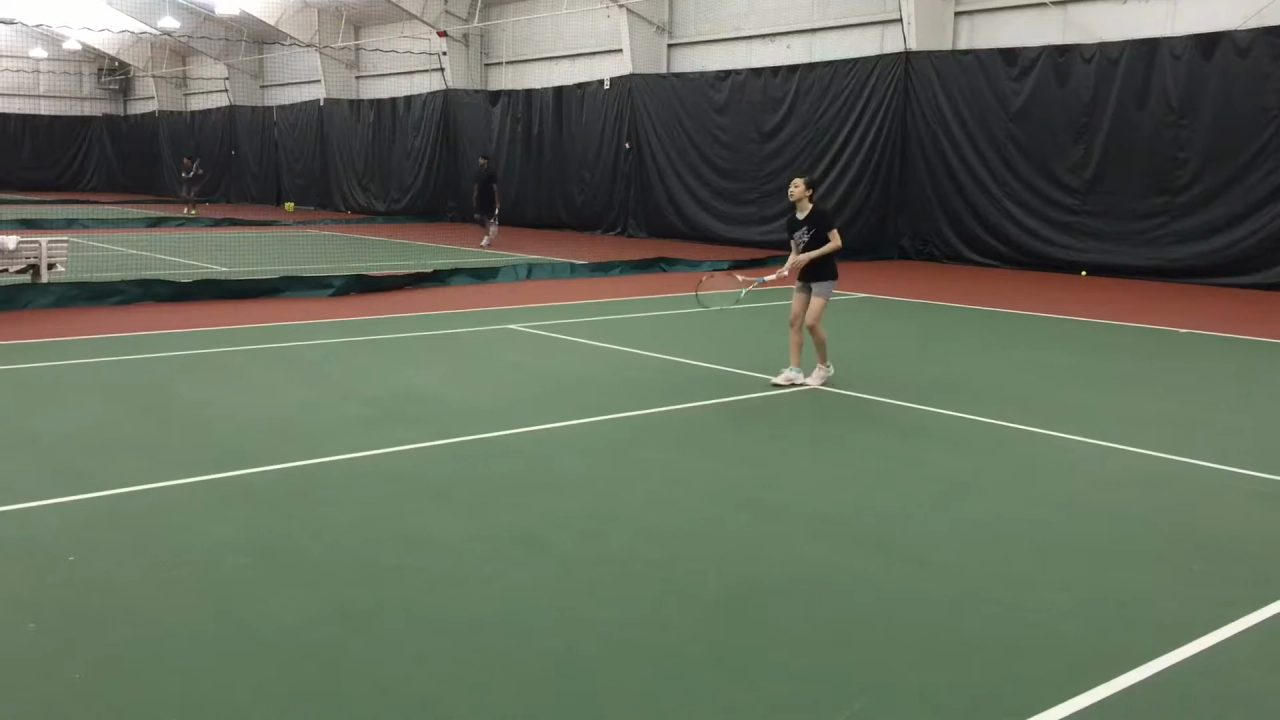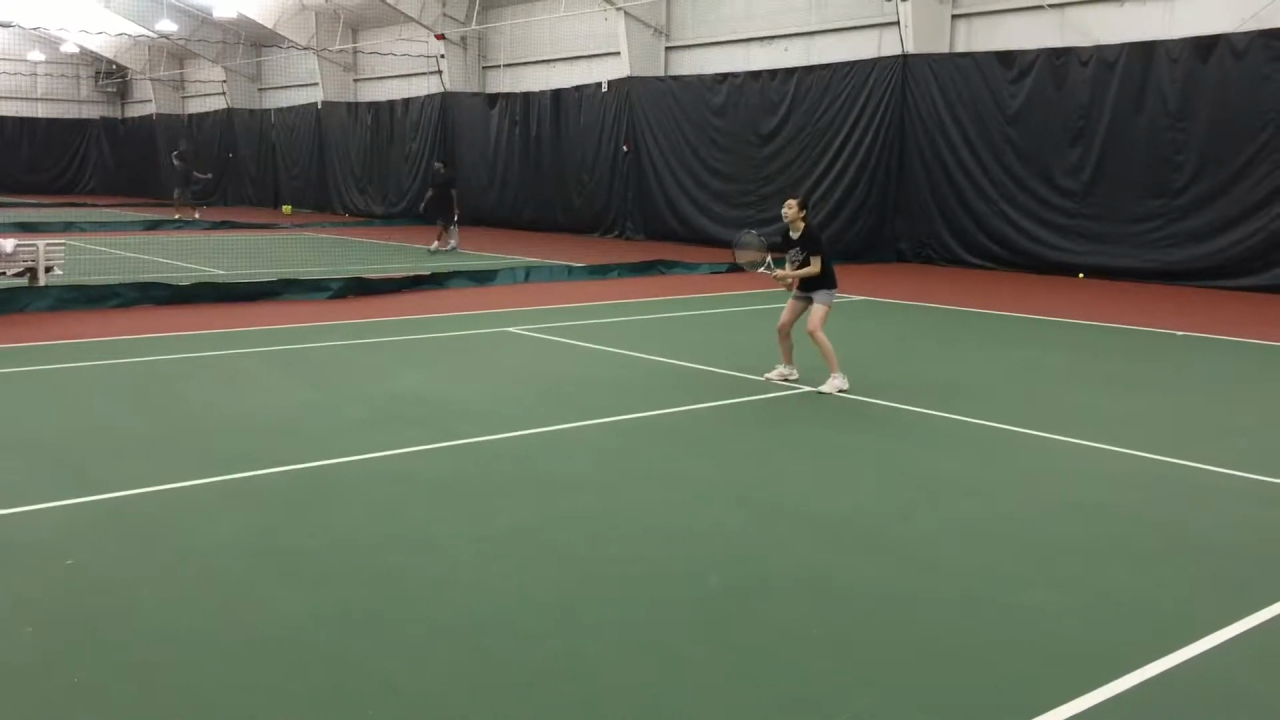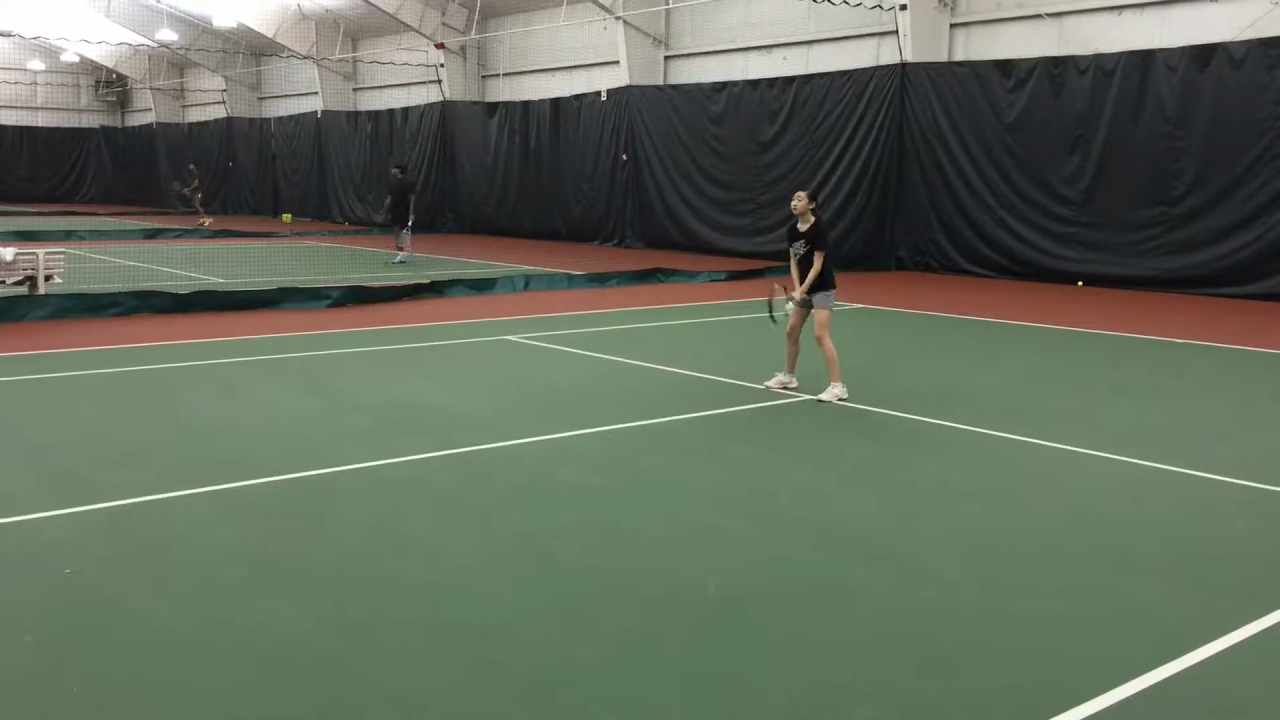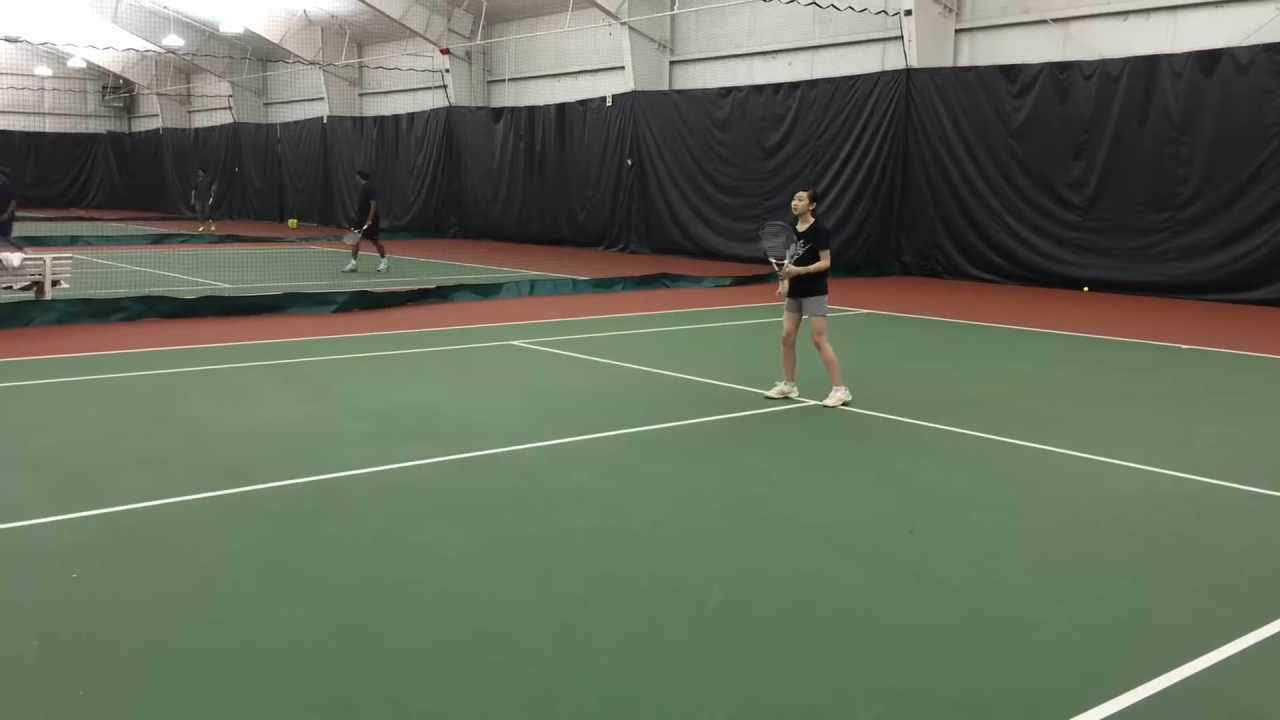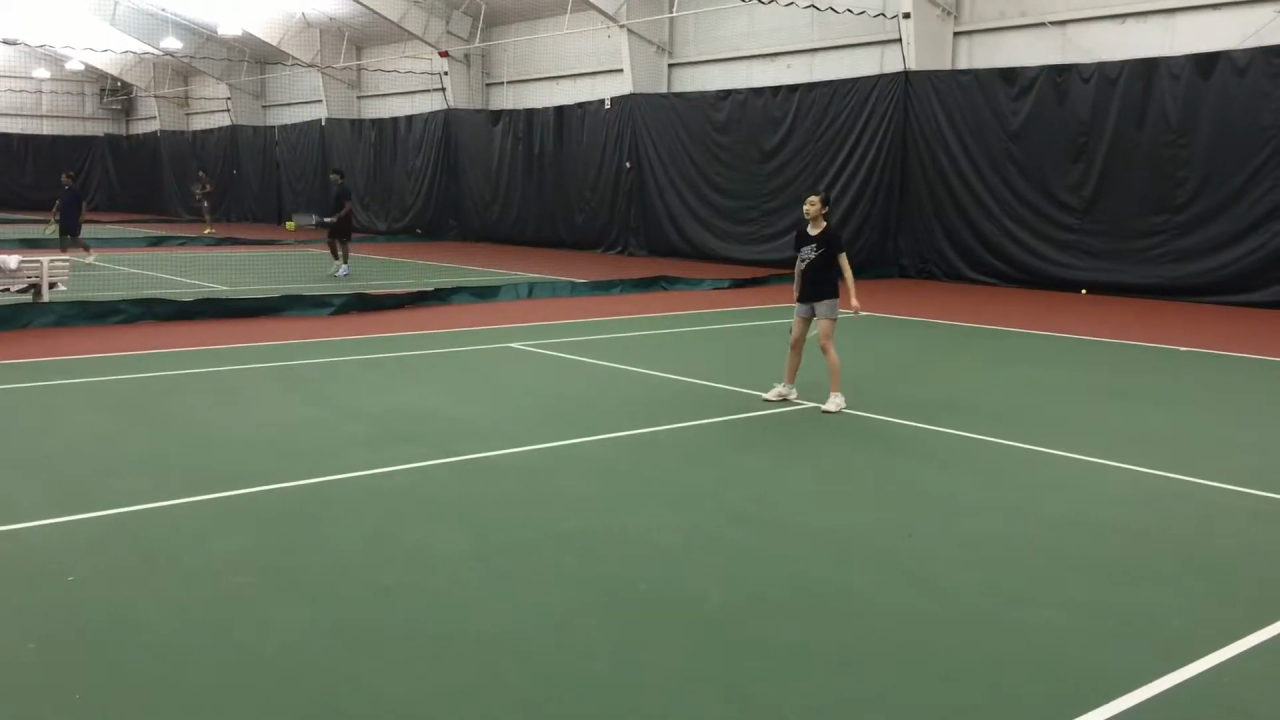
dt=1s
person 1, frame 1
left shoulder: (819, 214)
right shoulder: (792, 220)
left elbow: (837, 243)
right elbow: (795, 252)
left wrist: (810, 256)
right wrist: (787, 267)
left hip: (824, 276)
right hip: (804, 277)
left knee: (811, 322)
right knee: (794, 320)
left ankle: (824, 366)
right ankle: (794, 371)
person 1, frame 2
left shoulder: (811, 234)
right shoulder: (786, 235)
left elbow: (815, 269)
left wrist: (788, 275)
right wrist: (788, 279)
left hip: (823, 286)
right hip: (803, 287)
left knee: (814, 329)
right knee: (782, 326)
left ankle: (838, 377)
right ankle: (788, 368)
person 1, frame 3
left shoulder: (818, 228)
right shoulder: (792, 229)
left elbow: (817, 265)
right elbow: (794, 261)
left wrist: (801, 289)
right wrist: (796, 288)
left hip: (822, 288)
right hip: (804, 288)
left knee: (821, 335)
right knee: (791, 331)
left ankle: (837, 386)
right ankle: (788, 376)
person 1, frame 4
left shoulder: (818, 230)
right shoulder: (792, 231)
left elbow: (826, 263)
left wrist: (799, 271)
right wrist: (784, 283)
left hip: (815, 292)
right hip: (795, 293)
left knee: (819, 340)
right knee: (787, 337)
left ankle: (840, 389)
right ankle: (789, 385)
person 1, frame 5
left shoulder: (831, 234)
right shoulder: (800, 234)
left elbow: (845, 266)
left wrist: (852, 296)
right wrist: (796, 290)
left hip: (827, 297)
right hip: (805, 296)
left knee: (826, 344)
right knee: (795, 342)
left ankle: (836, 395)
right ankle: (787, 387)
